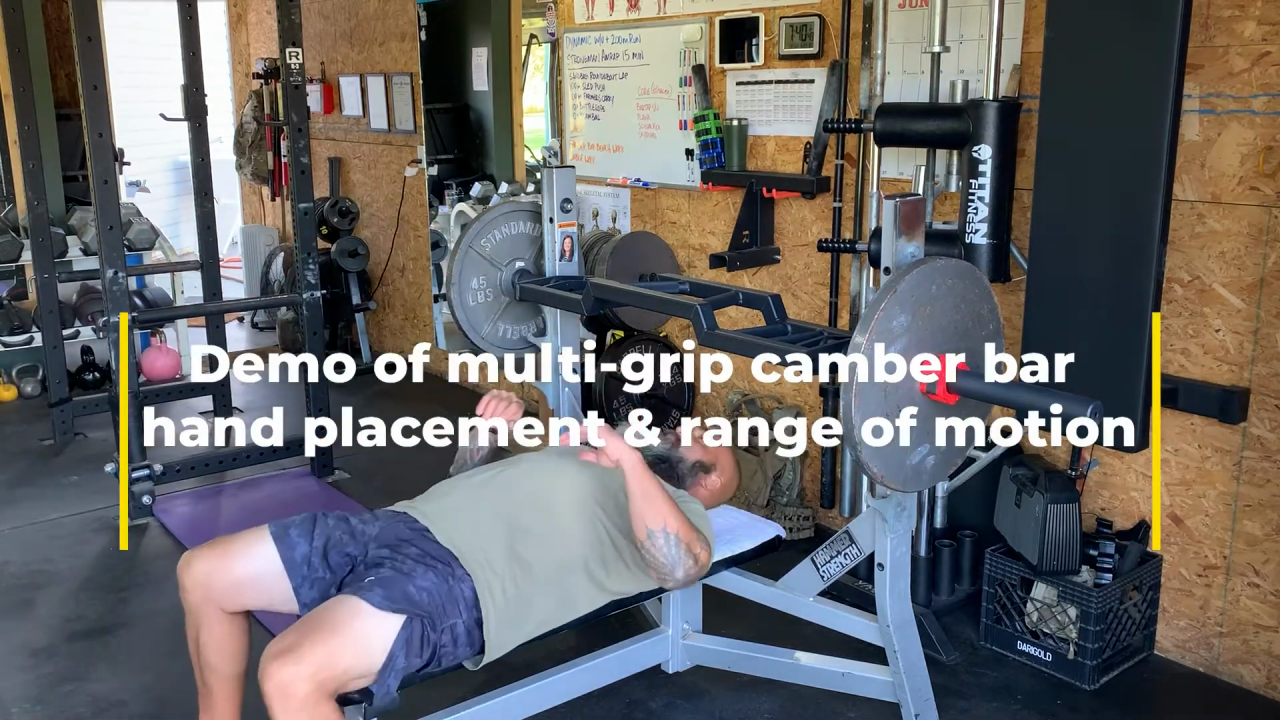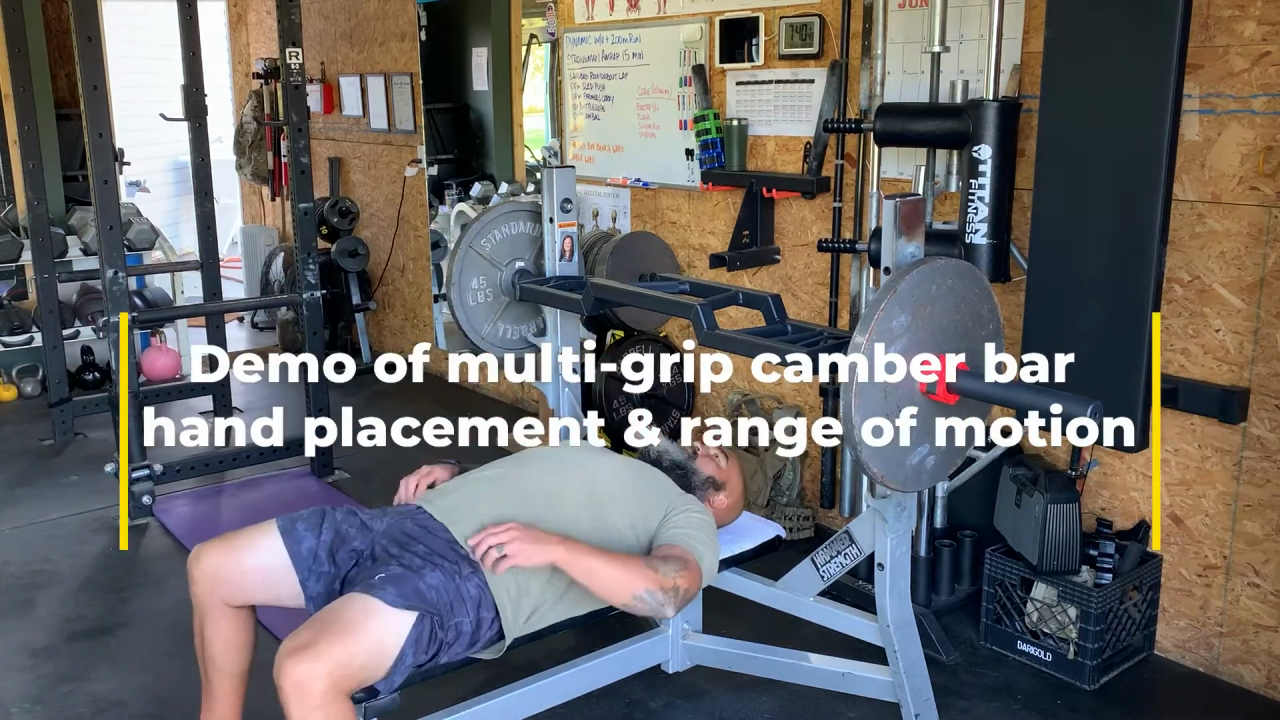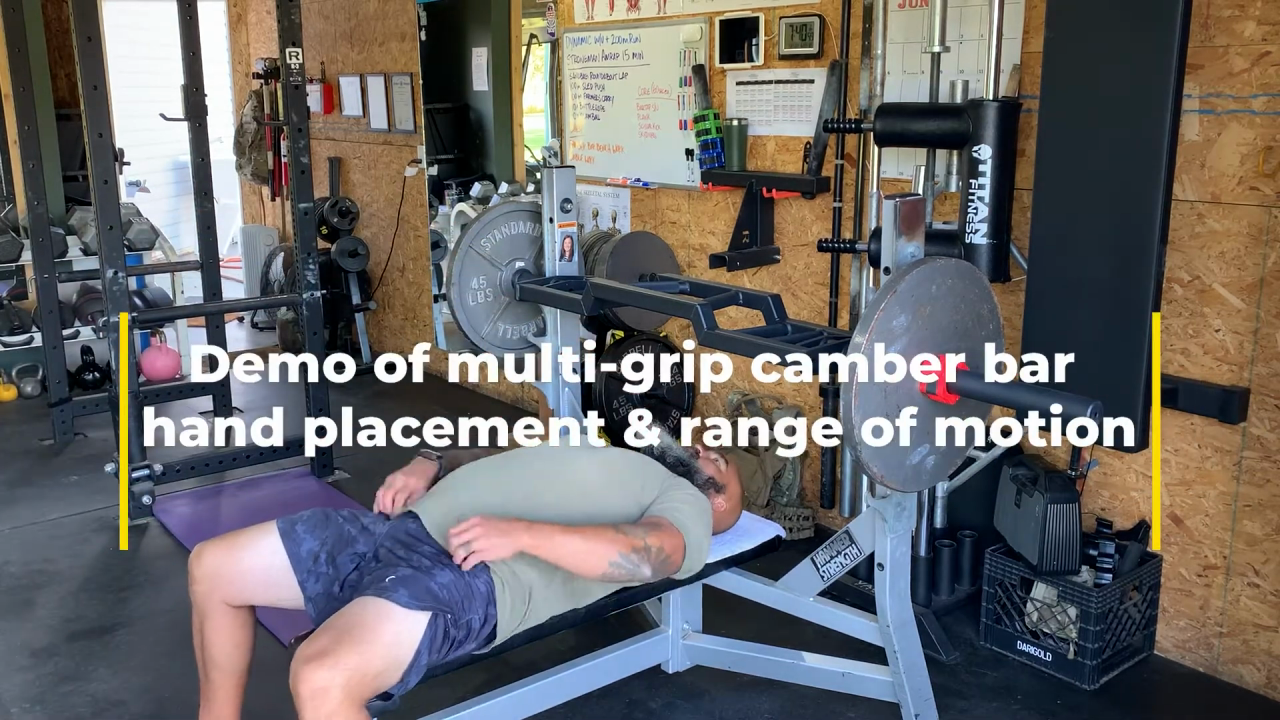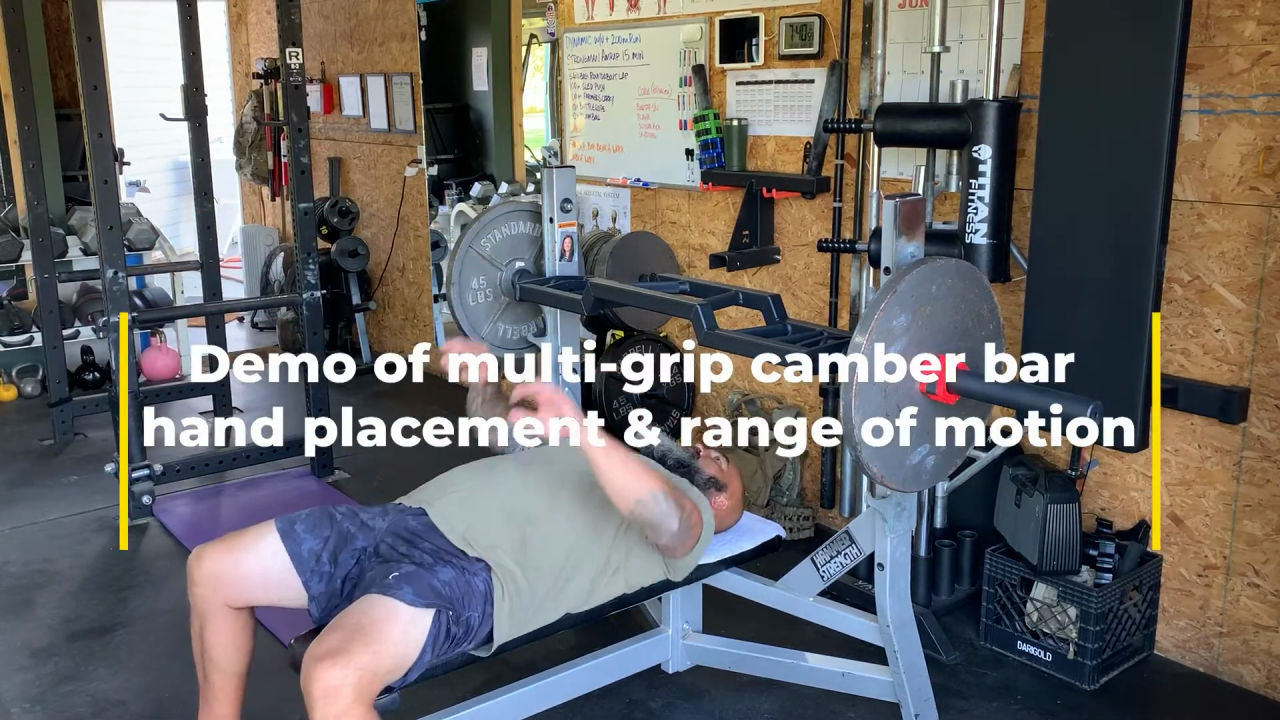
dt=0.4s
person 1, frame 1
left shoulder: (684, 515)
right shoulder: (591, 461)
left elbow: (678, 566)
right elbow: (470, 478)
left wrist: (631, 459)
left hip: (456, 579)
right hip: (400, 524)
left knee: (290, 673)
right knee: (203, 574)
person 1, frame 2
left shoulder: (690, 519)
right shoulder: (611, 464)
left elbow: (664, 593)
left wrist: (553, 547)
right wrist: (443, 475)
left hip: (466, 572)
right hip: (413, 523)
left knee: (306, 671)
right knee: (212, 568)
person 1, frame 3
left shoulder: (687, 505)
right shoulder: (607, 461)
left elbow: (641, 554)
right elbow: (488, 462)
left wrist: (522, 536)
right wrist: (425, 468)
left hip: (466, 569)
right hip: (409, 520)
right knee: (212, 567)
person 1, frame 4
left shoulder: (689, 518)
right shoulder: (615, 474)
left elbow: (664, 516)
right elbow: (514, 428)
right wrist: (483, 380)
left hip: (466, 571)
right hip: (406, 518)
right knee: (211, 570)
